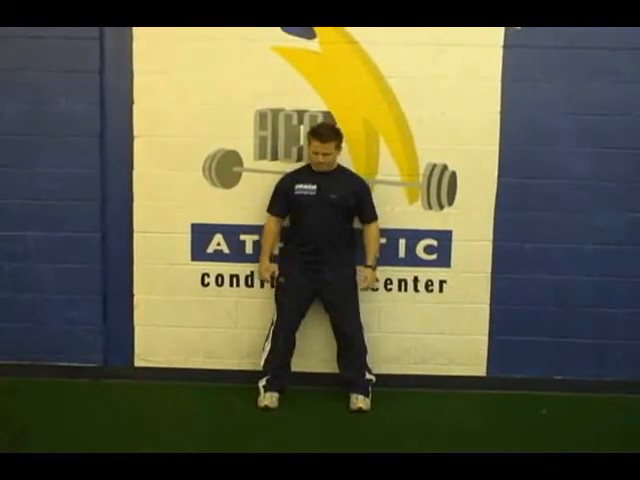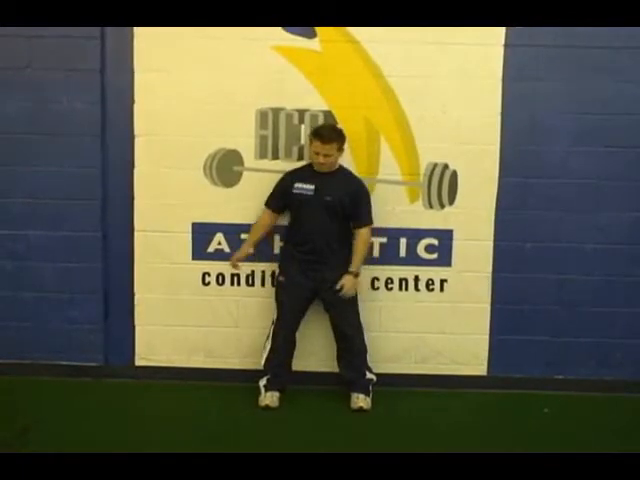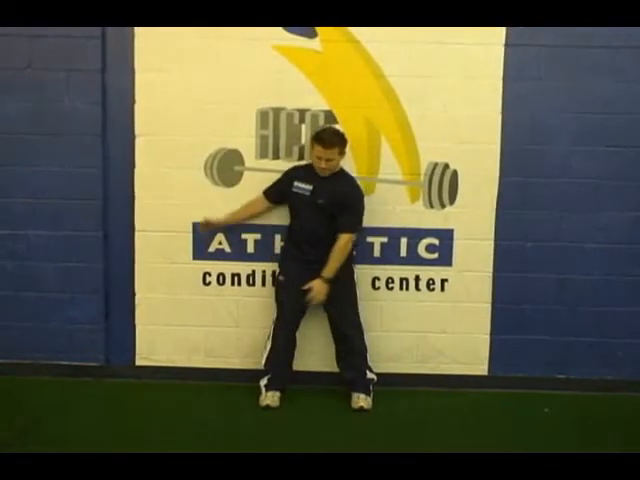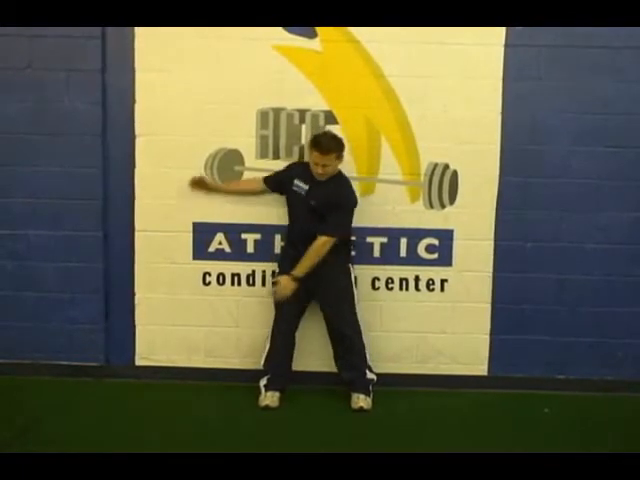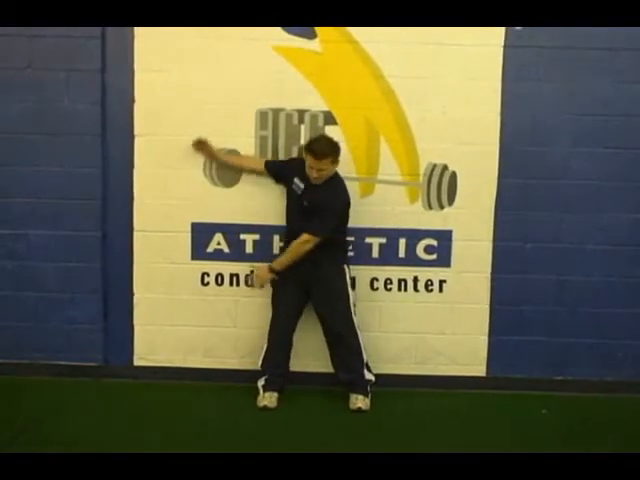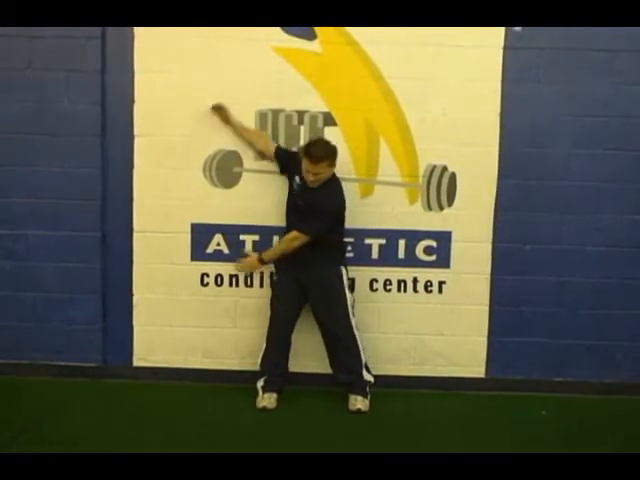
dt=0.2s
person 1, frame 1
left shoulder: (354, 184)
right shoulder: (291, 181)
left elbow: (370, 225)
right elbow: (274, 220)
left wrist: (370, 265)
right wrist: (265, 257)
left hip: (339, 270)
right hip: (296, 268)
left knee: (349, 330)
right knee: (283, 326)
left ankle: (360, 388)
right ankle: (271, 386)
person 1, frame 2
left shoulder: (353, 186)
right shoulder: (293, 179)
left elbow: (362, 231)
right elbow: (270, 214)
left wrist: (353, 272)
right wrist: (246, 247)
left hip: (336, 271)
right hip: (295, 267)
left knee: (348, 329)
right knee: (284, 326)
left ankle: (360, 387)
right ankle: (272, 385)
person 1, frame 3
left shoulder: (350, 191)
right shoulder: (295, 176)
left elbow: (345, 238)
right elbow: (263, 202)
left wrist: (325, 279)
right wrist: (223, 221)
left hip: (334, 270)
right hip: (294, 265)
left knee: (347, 328)
right knee: (284, 326)
left ankle: (361, 386)
right ankle: (273, 385)
person 1, frame 4
left shoulder: (343, 194)
right shoulder: (295, 172)
left elbow: (324, 242)
right elbow: (260, 184)
left wrist: (295, 278)
right wrist: (217, 187)
left hip: (332, 268)
right hip: (292, 261)
left knee: (344, 327)
right knee: (283, 325)
left ankle: (360, 386)
right ankle: (272, 385)
person 1, frame 5
left shoulder: (336, 196)
right shoulder: (295, 167)
left elbow: (307, 240)
right elbow: (260, 165)
left wrist: (272, 269)
right wrist: (216, 156)
left hip: (328, 268)
right hip: (292, 262)
left knee: (340, 327)
right knee: (280, 325)
left ankle: (359, 387)
right ankle: (270, 386)
person 1, frame 6
left shoulder: (331, 198)
right shoulder: (297, 163)
left elbow: (297, 238)
right elbow: (265, 145)
left wrist: (260, 259)
right wrist: (230, 122)
left hip: (326, 268)
right hip: (290, 264)
left knee: (338, 328)
right knee: (279, 325)
left ankle: (358, 388)
right ankle: (269, 386)
